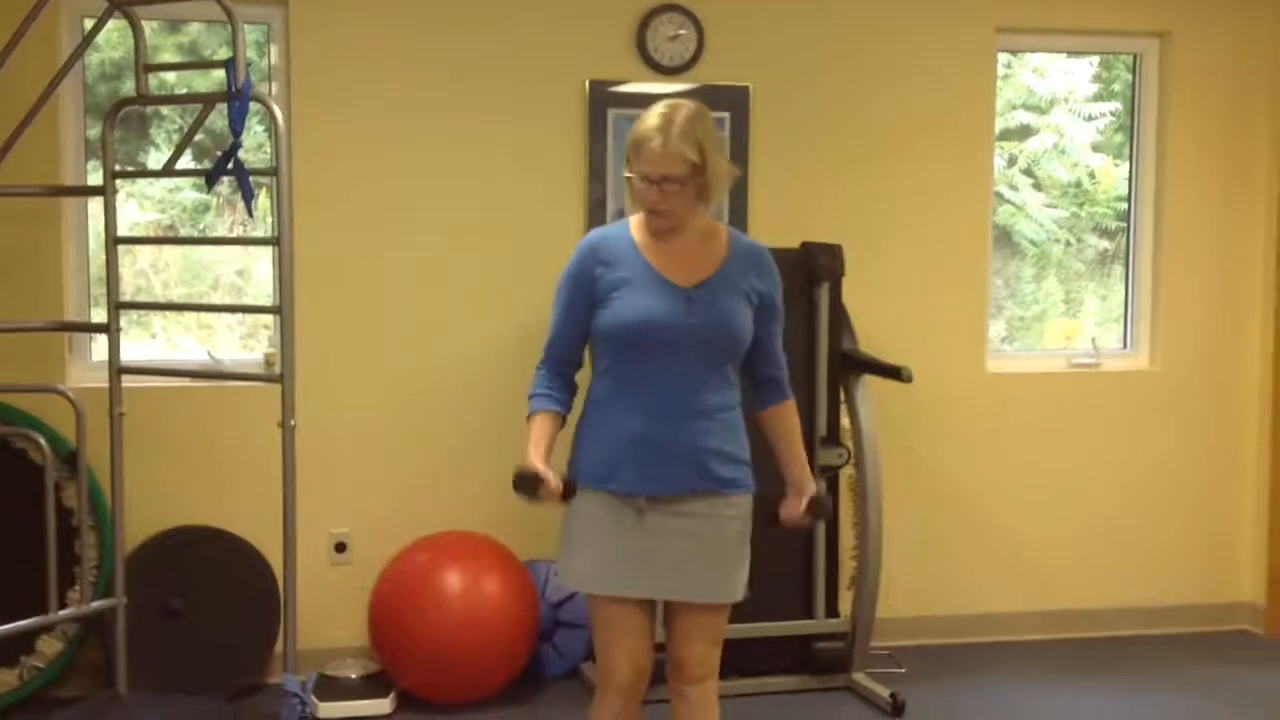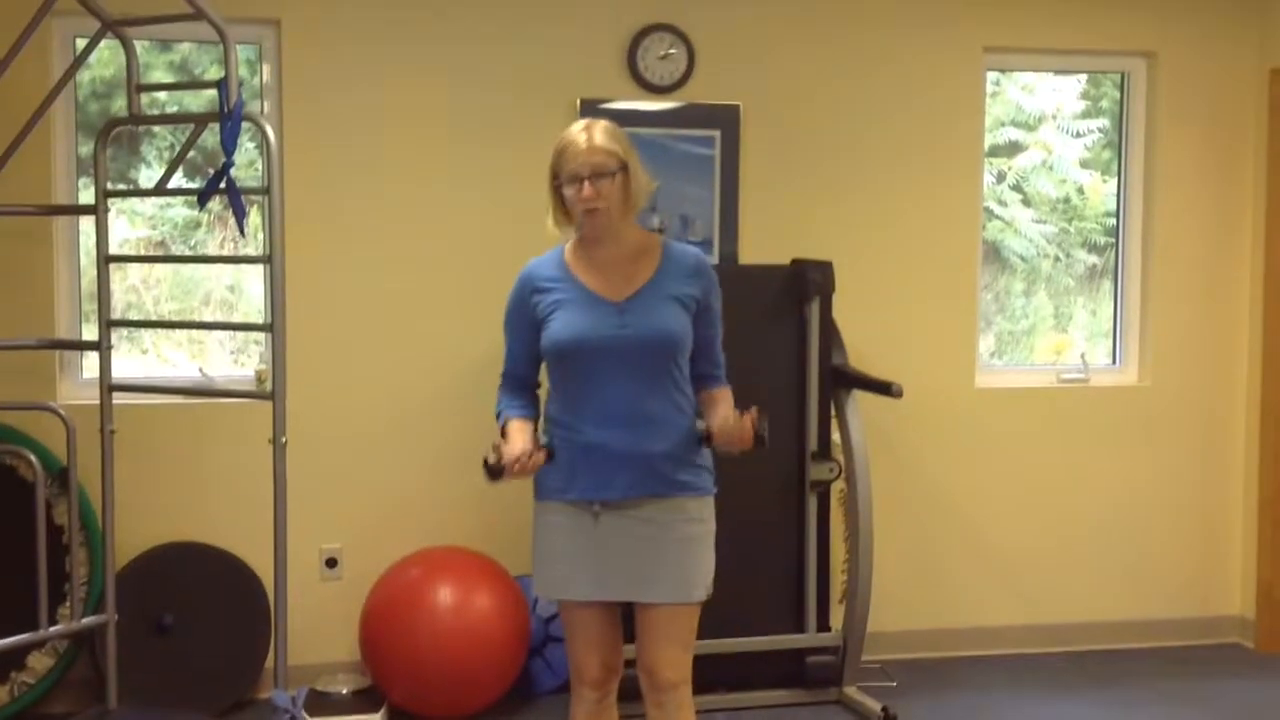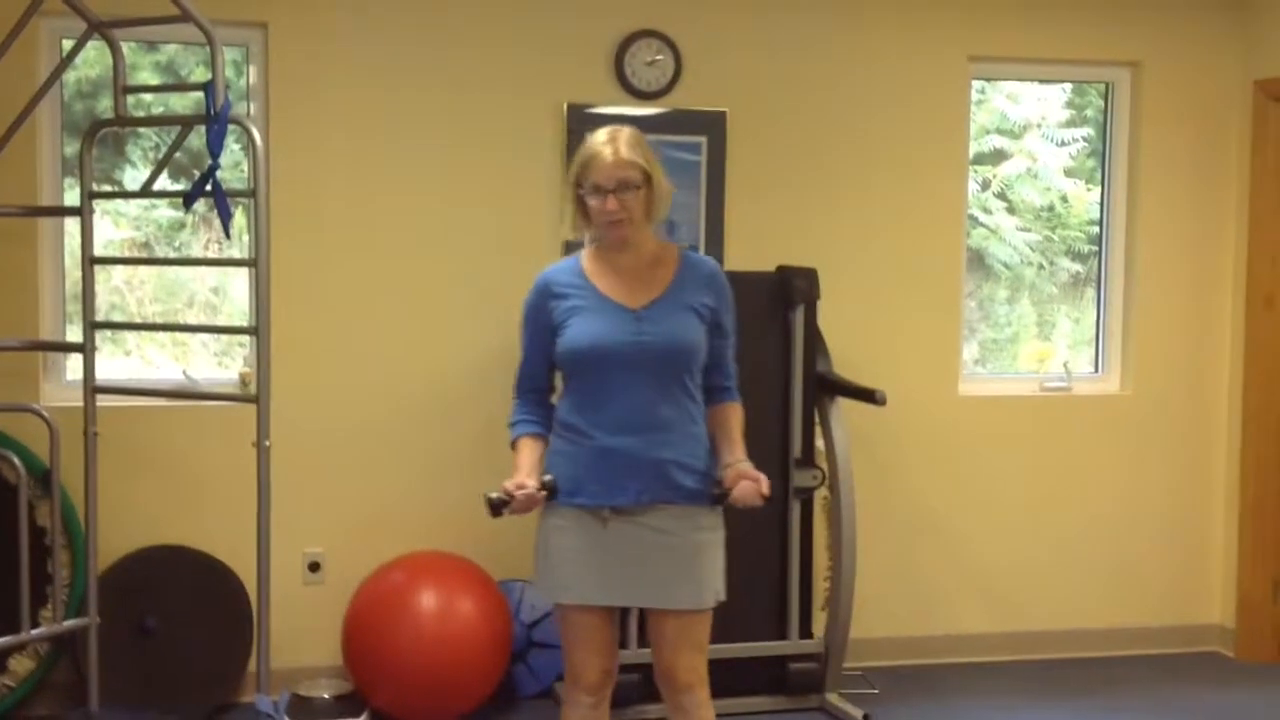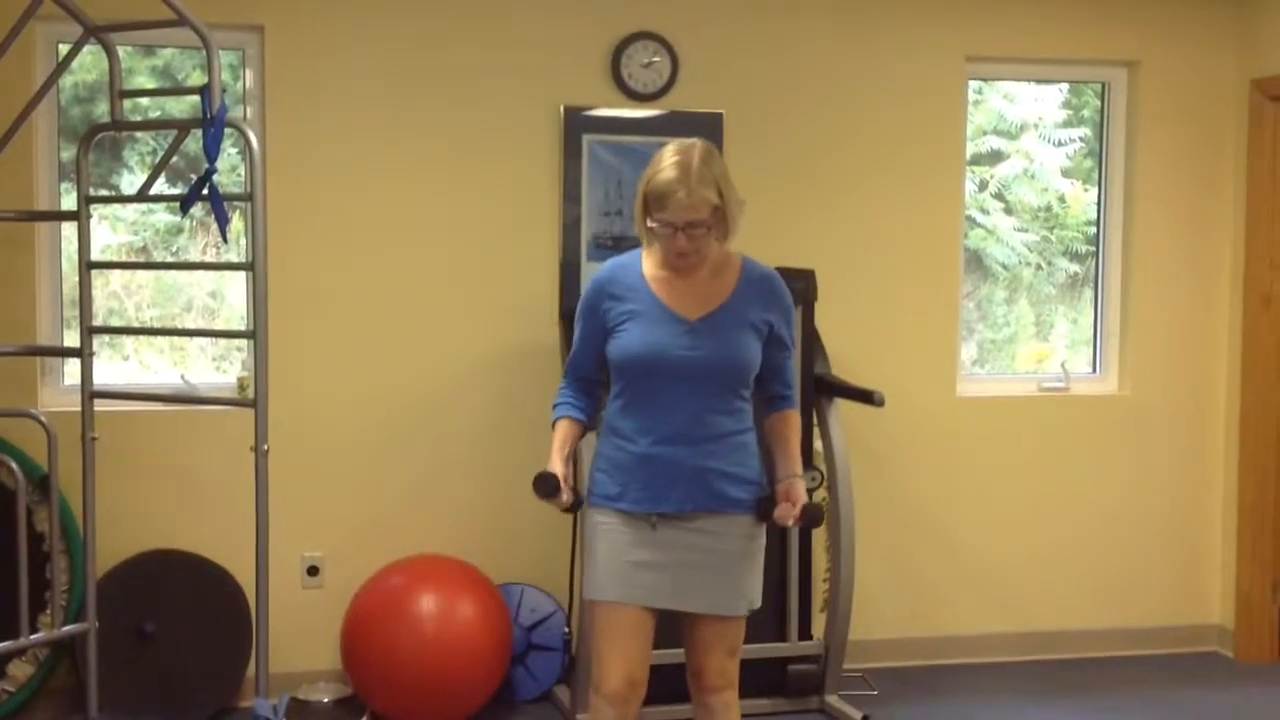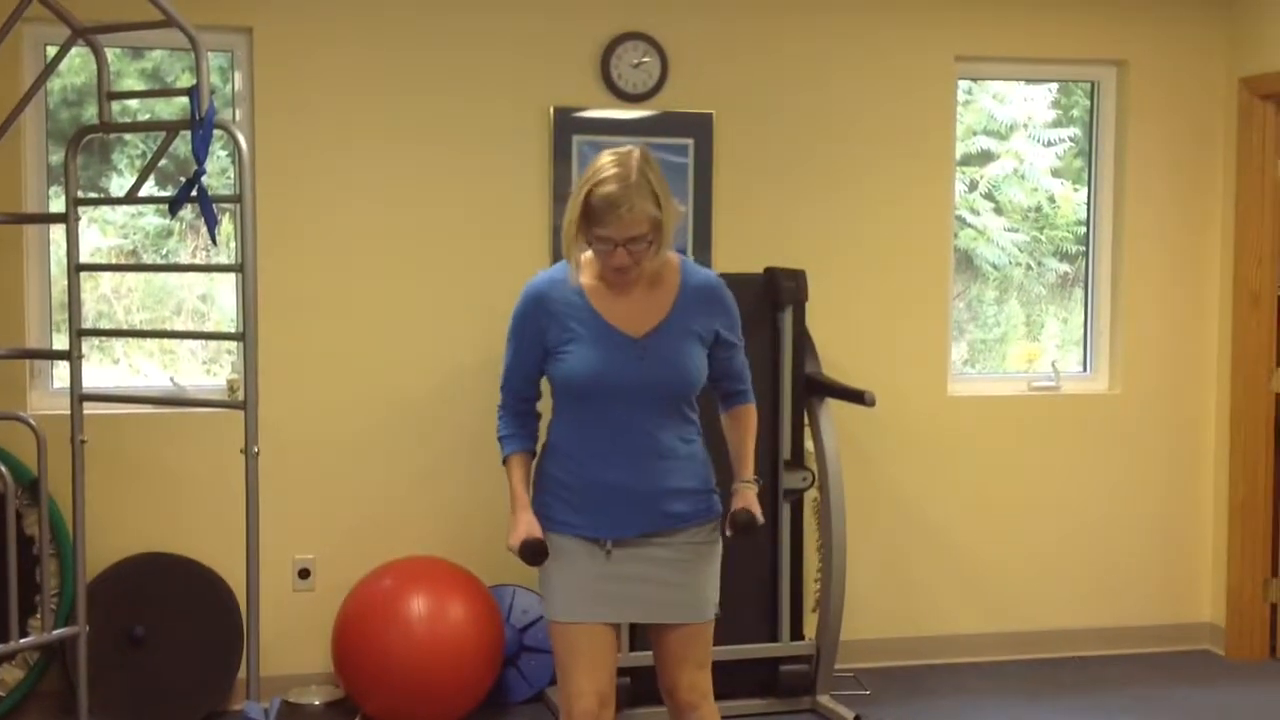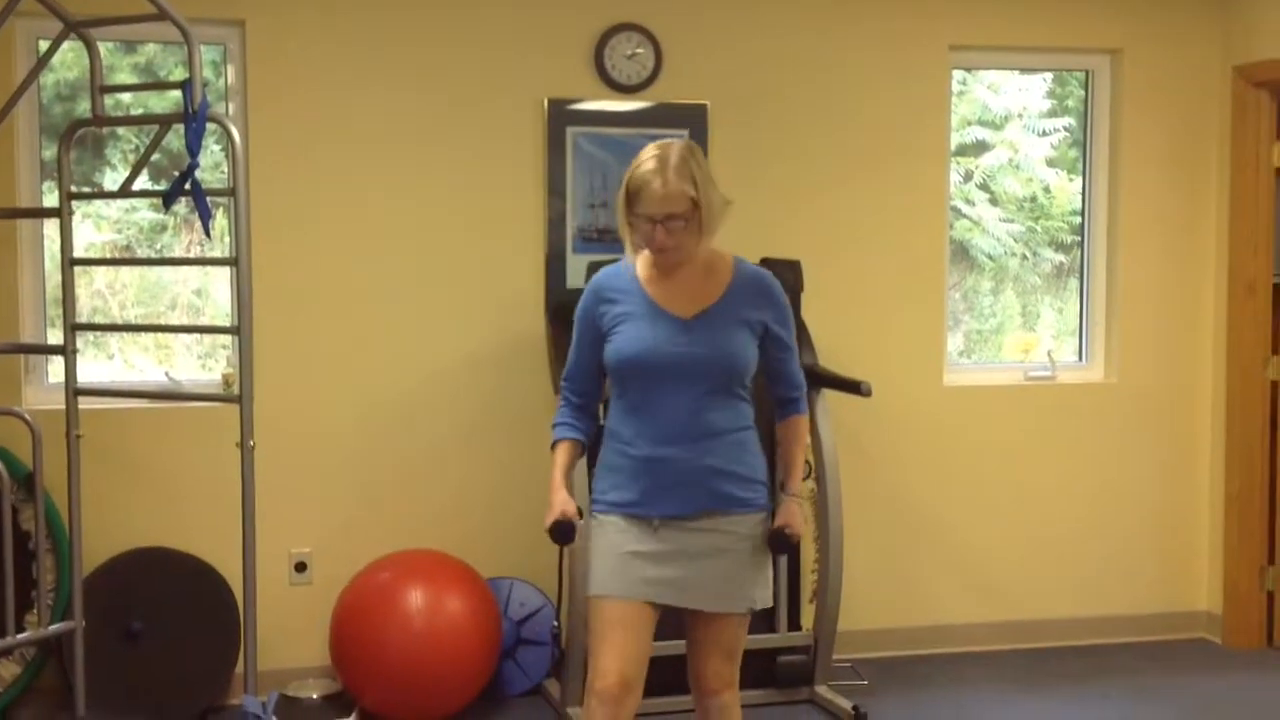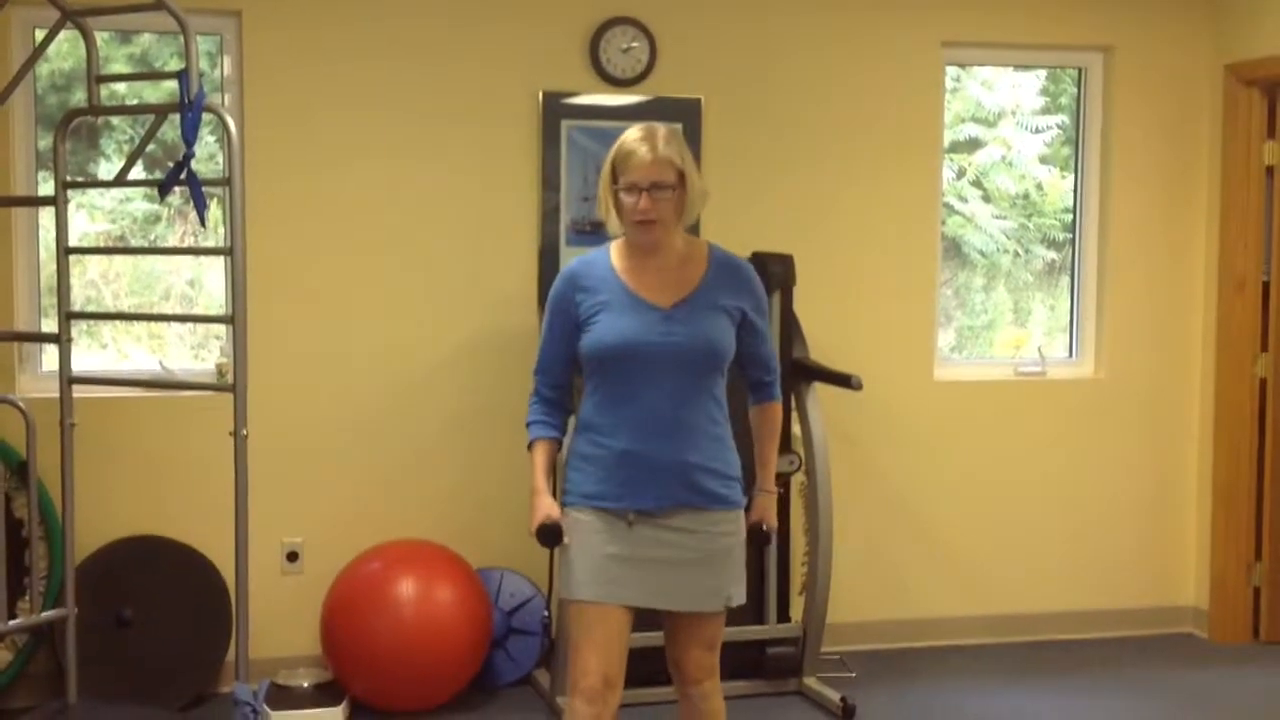
dt=0.7s
person 1, frame 1
left shoulder: (752, 264)
right shoulder: (599, 254)
left elbow: (768, 382)
right elbow: (557, 369)
left wrist: (799, 477)
right wrist: (538, 453)
left hip: (711, 494)
right hip: (612, 493)
person 1, frame 2
left shoulder: (689, 270)
right shoulder: (538, 281)
left elbow: (709, 375)
right elbow: (518, 386)
left wrist: (724, 423)
right wrist: (517, 442)
left hip: (672, 497)
right hip: (574, 501)
person 1, frame 3
left shoulder: (703, 281)
right shoulder: (554, 288)
left elbow: (720, 389)
right elbow: (532, 397)
left wrist: (734, 461)
right wrist: (526, 472)
left hip: (680, 504)
right hip: (582, 506)
person 1, frame 4
left shoulder: (763, 291)
right shoulder: (611, 284)
left elbow: (779, 396)
right elbow: (580, 385)
left wrist: (790, 474)
right wrist: (559, 456)
left hip: (725, 511)
right hip: (625, 509)
person 1, frame 5
left shoulder: (705, 294)
right shoulder: (546, 299)
left elbow: (736, 391)
right elbow: (516, 407)
left wrist: (745, 482)
right wrist: (521, 505)
left hip: (681, 526)
right hip: (579, 530)
person 1, frame 6
left shoulder: (758, 291)
right shoulder: (607, 290)
left elbow: (790, 400)
right elbow: (577, 400)
left wrist: (791, 493)
right wrist: (559, 484)
left hip: (729, 514)
right hip: (627, 514)
person 1, frame 7
left shoulder: (733, 278)
right shoulder: (580, 280)
left elbow: (764, 384)
right elbow: (549, 396)
left wrist: (765, 486)
right wrist: (541, 489)
left hip: (704, 505)
right hip: (602, 507)
